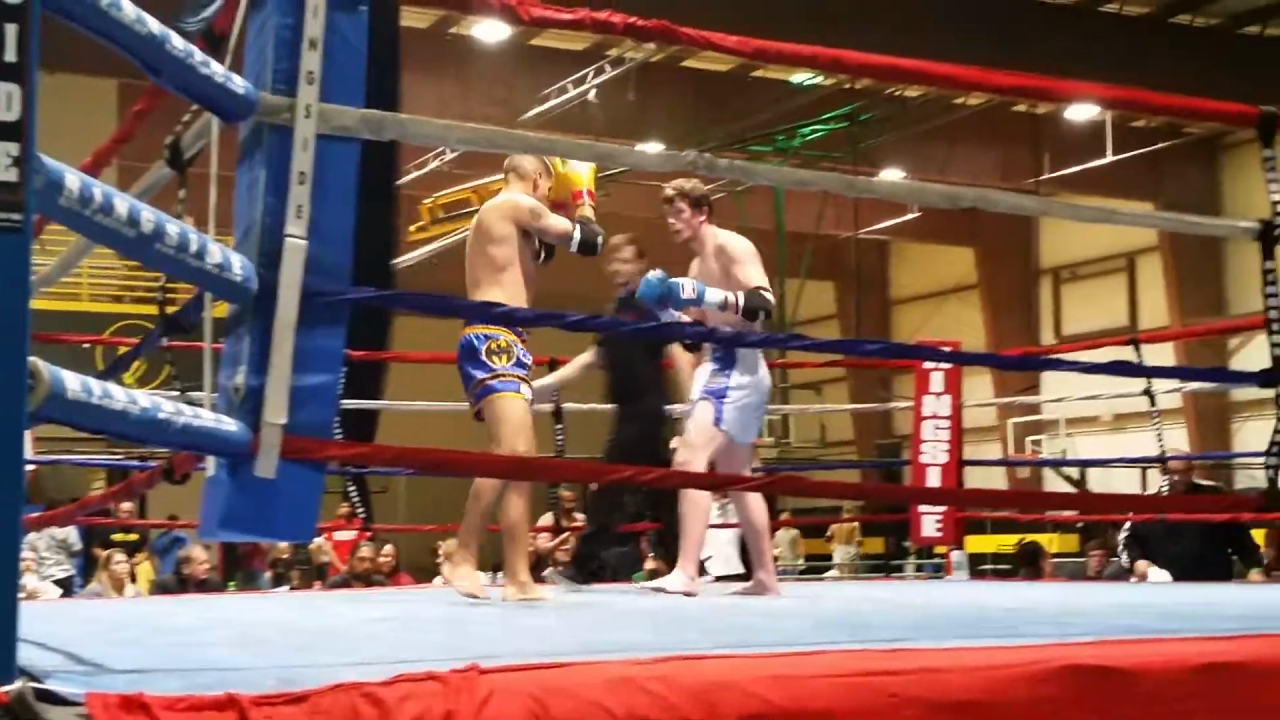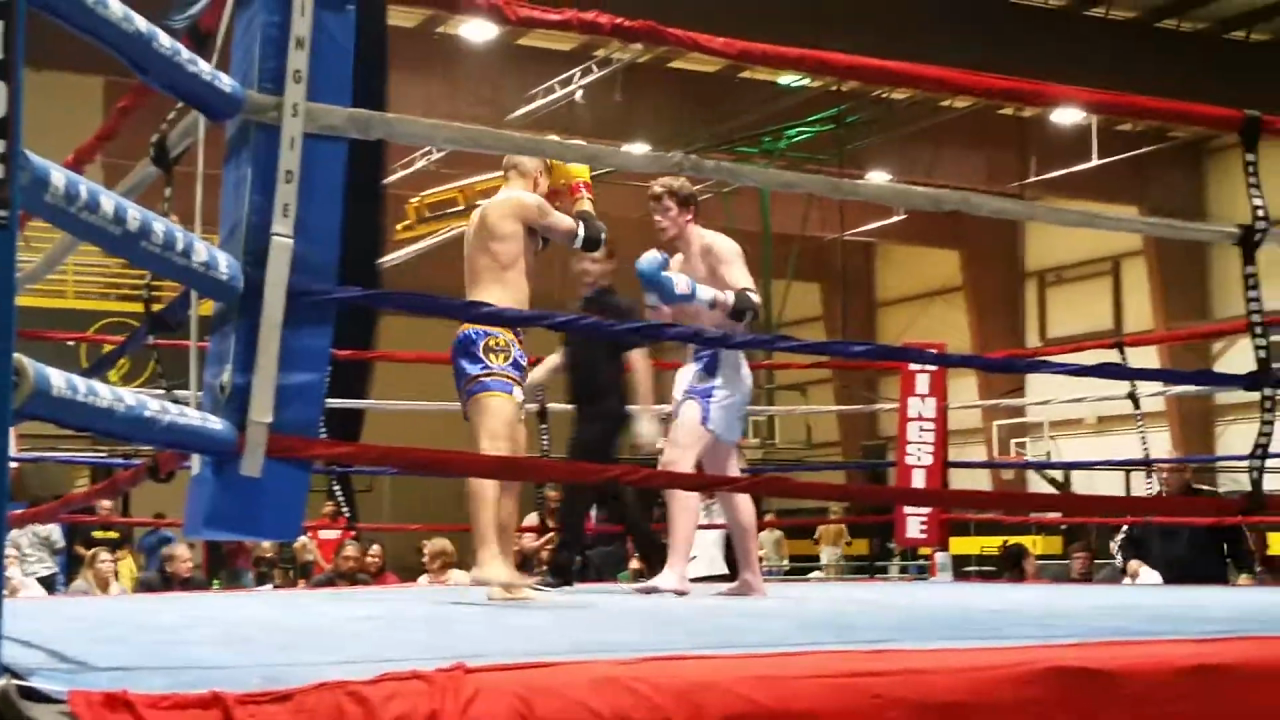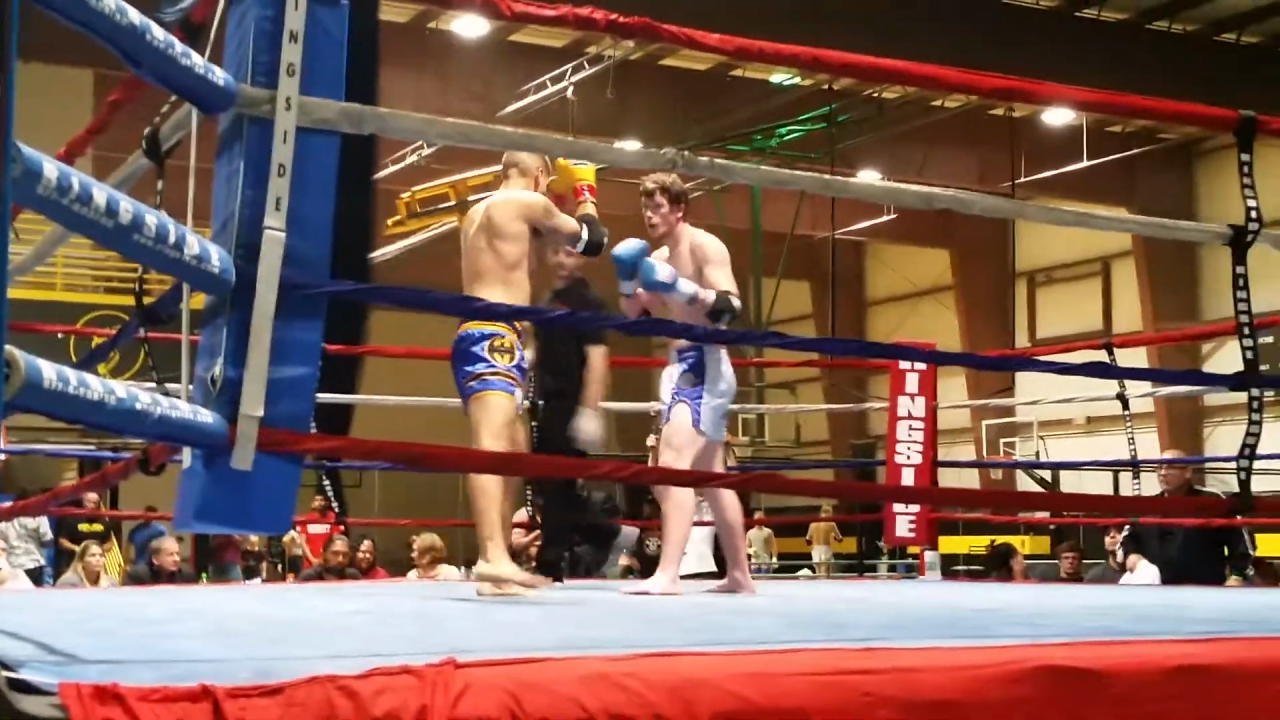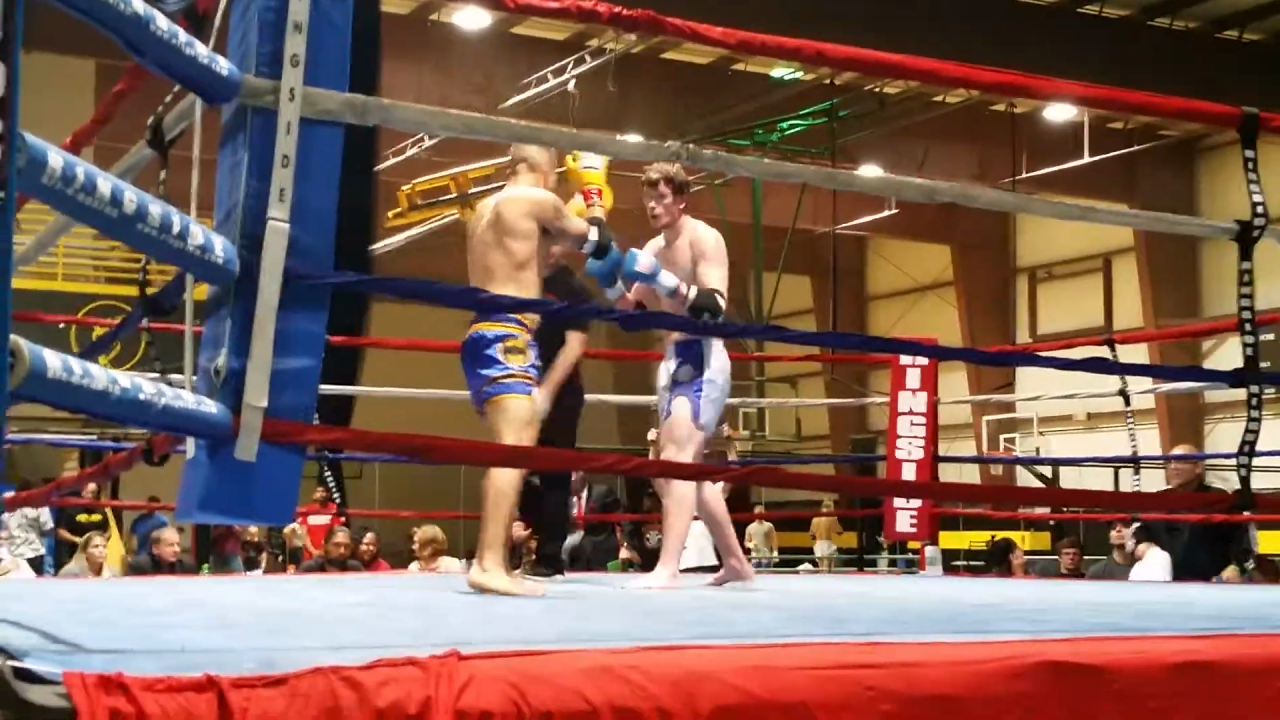
dt=0.1s
person 1, frame 1
left shoulder: (493, 216)
right shoulder: (517, 205)
left elbow: (534, 253)
right elbow: (588, 241)
left wrist: (555, 220)
right wrist: (582, 198)
left hip: (499, 347)
right hip: (492, 342)
left knee: (521, 462)
right knee: (511, 452)
left ankle: (518, 576)
right ankle: (465, 560)
person 1, frame 2
left shoulder: (488, 212)
right shoulder: (521, 202)
right elbow: (591, 237)
left wrist: (563, 190)
right wrist: (580, 188)
left hip: (490, 342)
right hip: (490, 339)
left knee: (511, 460)
right knee: (495, 448)
left ankle: (505, 576)
right ankle: (488, 558)
person 1, frame 3
left shoulder: (479, 213)
right shoulder: (528, 202)
right elbow: (593, 241)
right wrist: (583, 189)
left hip: (476, 338)
right hip: (492, 338)
left knee: (505, 452)
right knee: (495, 447)
left ankle: (496, 565)
right ankle: (495, 559)
person 1, frame 4
left shoulder: (485, 209)
right shoulder: (537, 200)
right elbow: (601, 245)
left wrist: (571, 219)
right wrist: (593, 193)
left hip: (485, 336)
right hip: (506, 337)
left knee: (514, 451)
right knee: (513, 448)
left ankle: (494, 565)
right ankle: (488, 563)
person 2, frame 1
left shoulder: (731, 245)
right shoulder: (697, 265)
left elbow: (764, 304)
left wrist: (706, 296)
right wrist: (667, 303)
left hip: (738, 367)
right hip: (721, 368)
left knee: (689, 459)
right knee: (738, 480)
left ankle: (686, 571)
right ankle: (764, 576)
person 2, frame 2
left shoulder: (716, 246)
right shoulder: (675, 263)
left elbow: (750, 306)
right elbow: (667, 325)
left wrist: (697, 293)
right wrist: (655, 294)
left hip: (721, 365)
right hip: (701, 368)
left knee: (676, 459)
right knee: (726, 479)
left ankle: (676, 570)
right ankle: (750, 576)
person 2, frame 3
left shoulder: (705, 245)
right shoulder: (659, 257)
left elbow: (728, 309)
right elbow: (635, 317)
left wrist: (680, 286)
right wrist: (629, 282)
left hip: (704, 366)
right hip: (679, 369)
left knee: (673, 465)
right knee: (710, 478)
left ankle: (667, 574)
right ankle: (738, 572)
person 2, frame 4
left shoulder: (703, 238)
right shoulder: (654, 248)
left elbow: (714, 307)
right elbow: (632, 314)
left wrist: (662, 280)
right wrist: (612, 285)
left hip: (700, 359)
right hip: (676, 361)
left knee: (675, 460)
right knee: (691, 469)
left ankle: (667, 569)
right ankle: (735, 561)
person 3, frame 1
left shoulder: (649, 306)
right shoulder: (619, 308)
left elbow: (678, 355)
right elbow: (595, 355)
right wrist: (550, 381)
left hip: (643, 410)
right hip: (633, 411)
left knee: (611, 488)
right knee: (657, 493)
left ankle: (587, 567)
person 3, frame 2
left shoulder: (617, 307)
right shoulder: (583, 308)
left elbow: (637, 360)
right elbow: (563, 356)
left wrist: (645, 414)
right wrist: (525, 383)
left hip: (603, 411)
right hip: (588, 410)
left knee: (578, 487)
right knee: (611, 493)
left ankle: (561, 570)
right ankle: (659, 561)
person 3, frame 3
left shoulder: (587, 300)
right shoulder: (553, 299)
left elbow: (598, 357)
right elbow: (543, 351)
left wrist: (590, 412)
left hip: (573, 408)
right hip: (553, 404)
left knee: (555, 483)
right knee: (556, 482)
left ankle: (549, 564)
right ankle: (611, 534)
person 3, frame 4
left shoulder: (573, 289)
left elbow: (574, 345)
left wrist: (545, 392)
left hip: (558, 398)
left knee: (553, 476)
left ankle: (550, 559)
right ankle: (558, 535)
